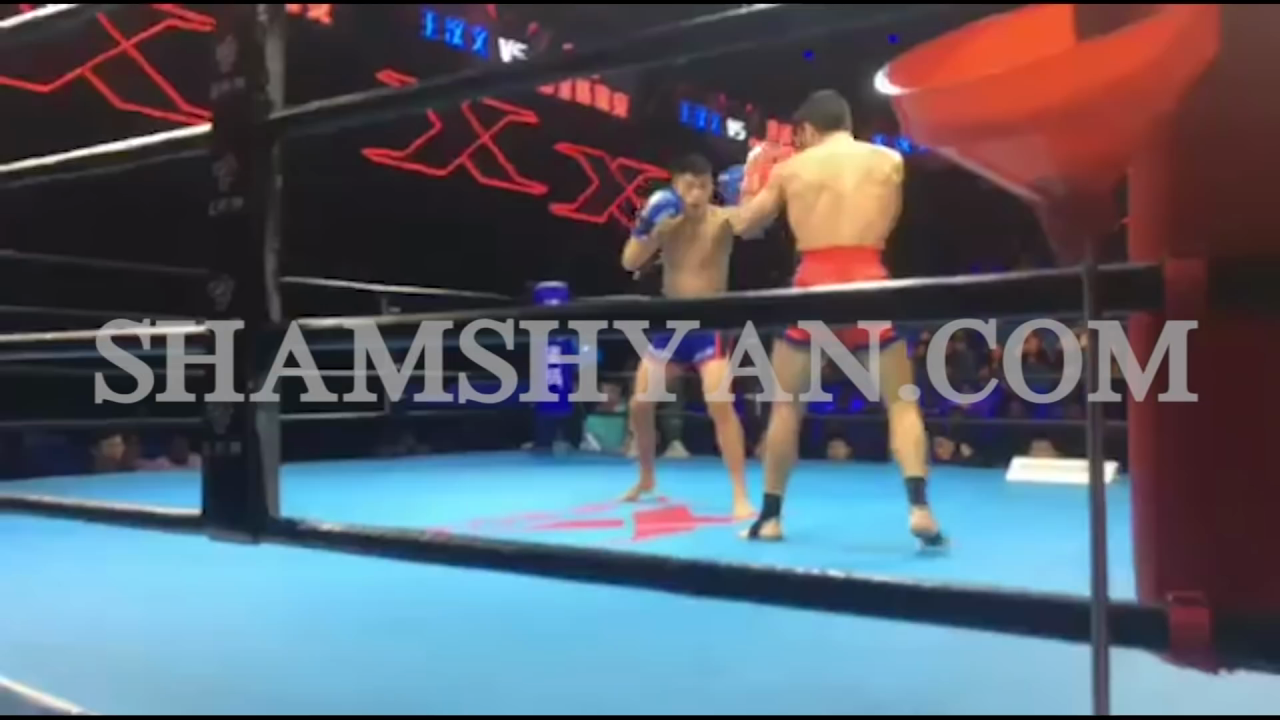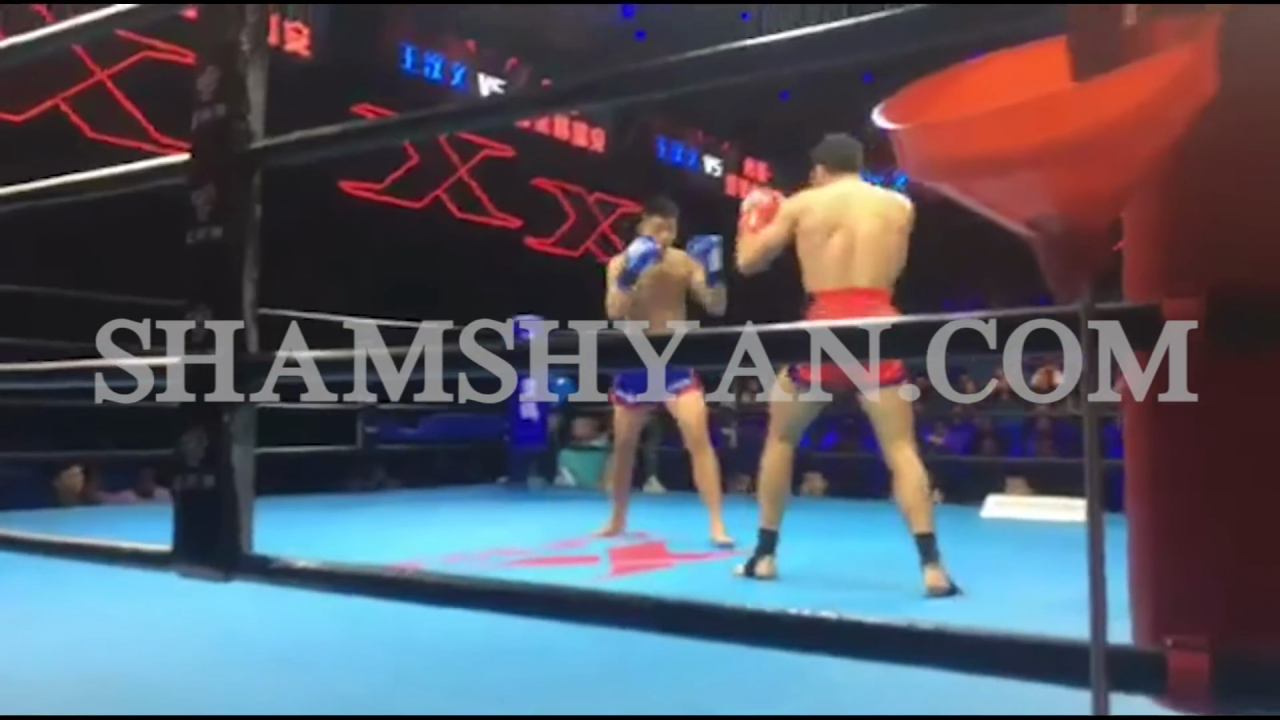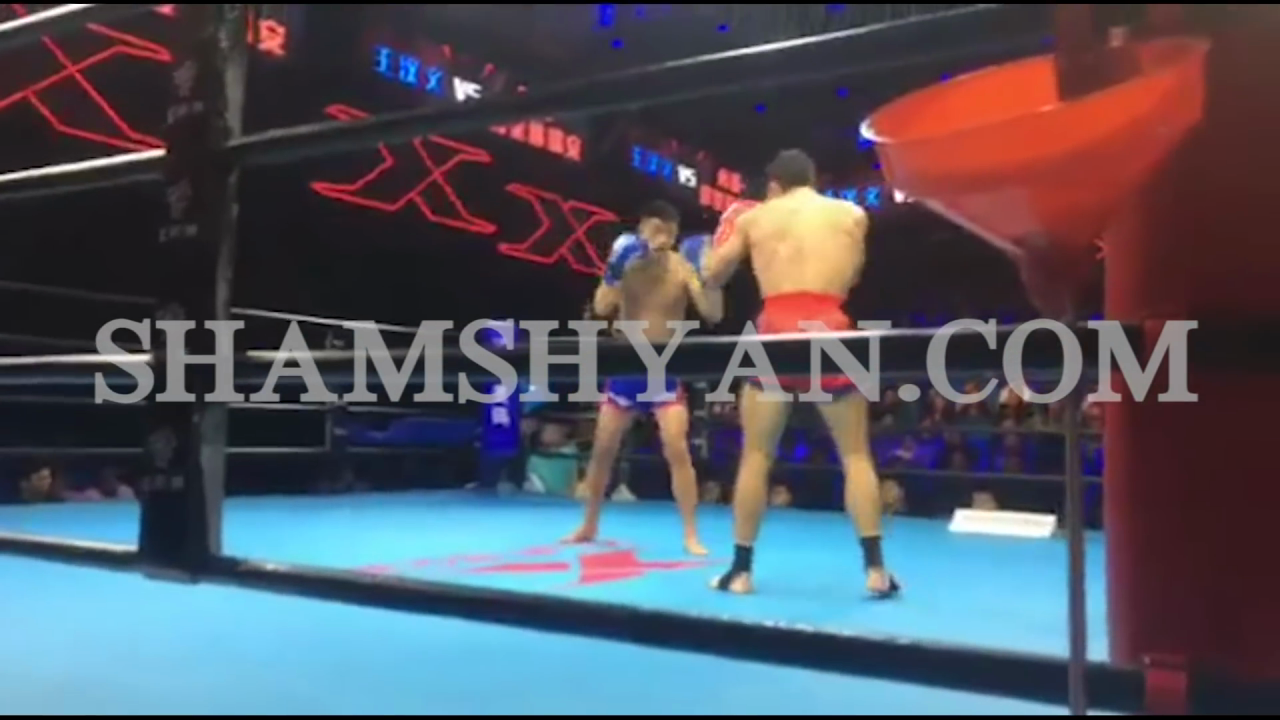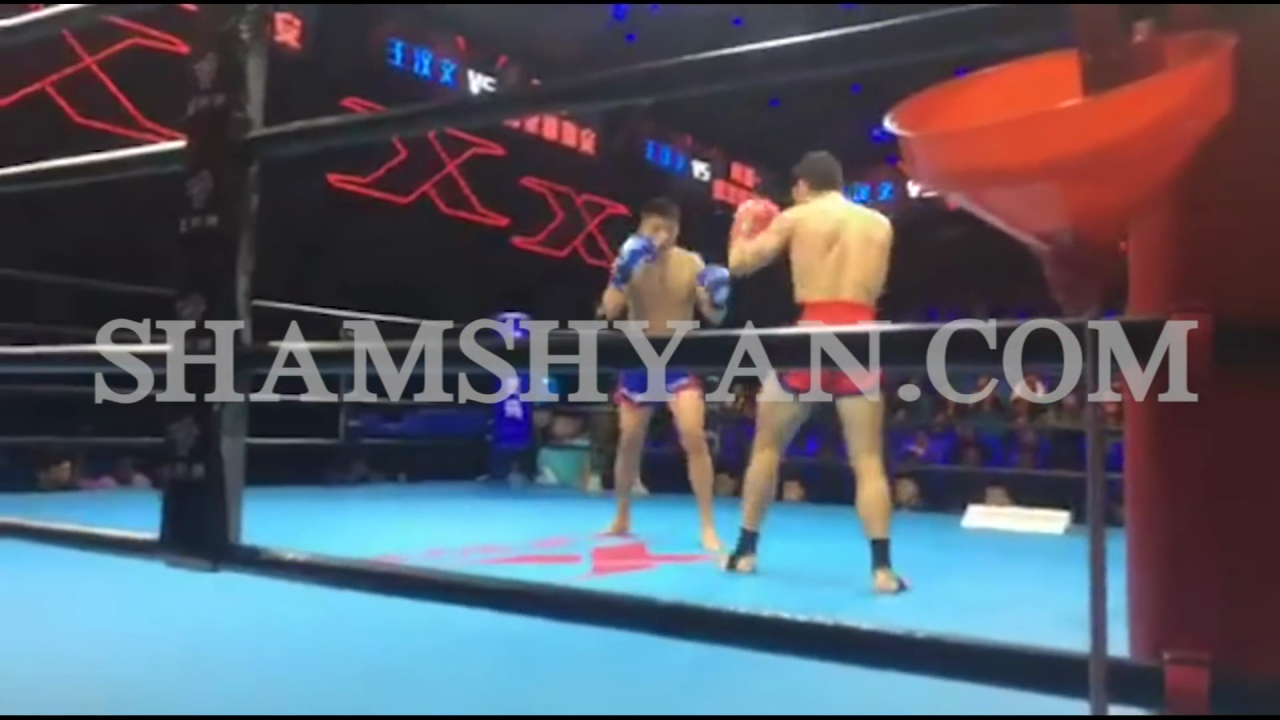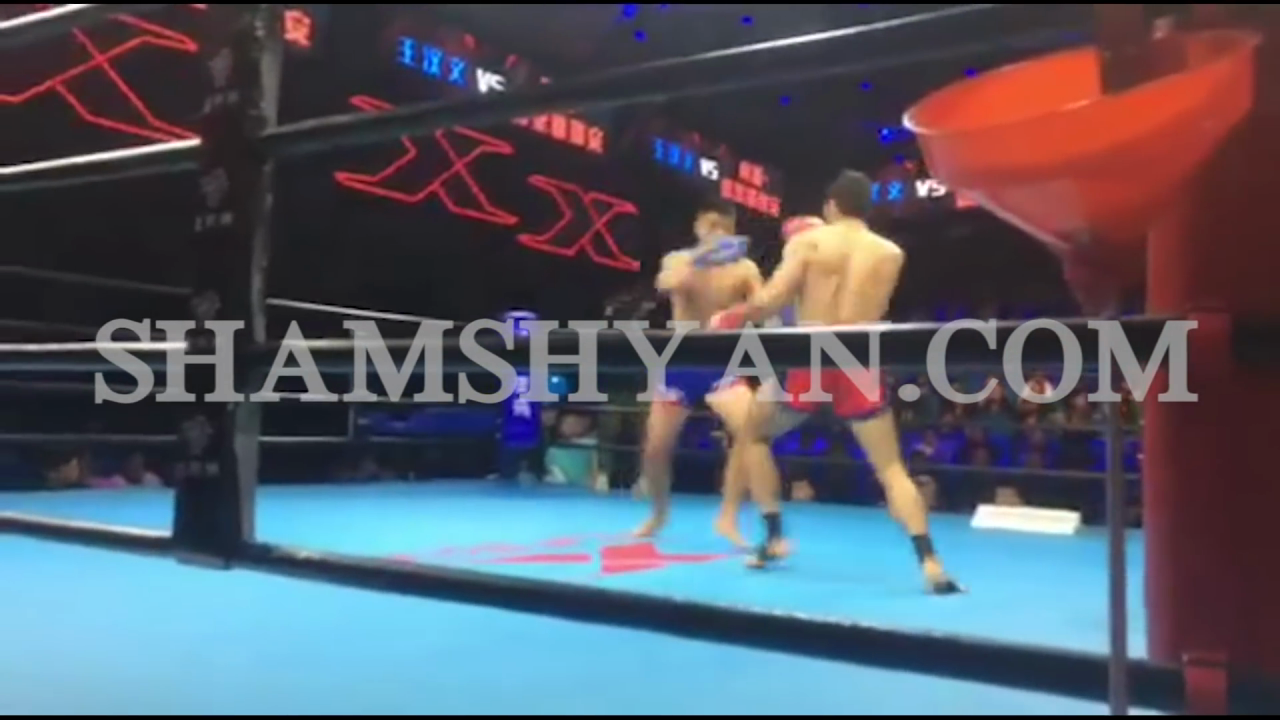
dt=0.4s
person 1, frame 1
left shoulder: (789, 167)
right shoulder: (889, 162)
left elbow: (744, 225)
left wrist: (753, 185)
left hip: (814, 287)
right hip: (868, 286)
left knee: (786, 406)
right knee: (902, 403)
left ankle: (770, 516)
right ankle: (920, 508)
person 1, frame 2
left shoulder: (800, 205)
right shoulder: (900, 207)
left elbow: (748, 262)
left wrist: (750, 225)
left knee: (780, 439)
right knee: (901, 451)
left ankle: (765, 554)
right ankle: (932, 566)
person 1, frame 3
left shoulder: (754, 217)
right shoulder: (852, 215)
left elbow: (710, 275)
left wrist: (724, 238)
left hip: (775, 332)
right hip: (830, 332)
left knee: (756, 456)
right knee: (856, 456)
left ankle: (742, 569)
right ankle: (875, 568)
person 1, frame 4
left shoulder: (795, 219)
right shoulder: (881, 225)
left elbow: (738, 264)
left wrist: (743, 228)
left knee: (767, 447)
right knee: (868, 462)
left ankle: (746, 550)
right ankle: (883, 567)
person 1, frame 5
left shoulder: (813, 243)
right shoulder: (891, 255)
left elbow: (770, 300)
left wrist: (736, 315)
left hip: (812, 361)
right hip: (857, 366)
left knee: (752, 435)
right knee: (892, 471)
left ankle: (775, 536)
right ankle: (930, 561)
person 2, frame 1
left shoulder: (722, 219)
right shoulder: (664, 220)
right elbow: (630, 262)
right wrist: (647, 223)
left hip: (709, 326)
right hip: (669, 325)
left knee: (720, 406)
right knee: (639, 405)
left ankle: (741, 495)
right ankle: (646, 478)
person 2, frame 2
left shoulder: (685, 262)
right shoulder: (621, 263)
left elbow: (716, 307)
right elbow: (614, 312)
left wrist: (714, 273)
right wrist: (630, 274)
left hip: (675, 364)
right hip: (635, 364)
left knee: (698, 437)
right knee: (623, 445)
left ankle: (717, 523)
right ankle: (618, 519)
person 2, frame 3
left shoulder: (684, 268)
right shoulder: (626, 262)
left elbow: (714, 314)
right elbow: (600, 308)
right wrist: (614, 269)
left hip: (665, 371)
left knee: (677, 450)
right knee: (603, 449)
left ankle: (691, 536)
right ankle: (589, 524)
person 2, frame 4
left shoulder: (691, 263)
right shoulder: (631, 261)
left elbow: (715, 317)
right elbow: (609, 310)
left wrist: (718, 296)
right wrist: (622, 273)
left hip: (678, 363)
right hip: (639, 363)
left knee: (694, 438)
right knee: (629, 443)
left ankle: (707, 527)
right ankle: (622, 518)
person 2, frame 5
left shoulder: (743, 268)
right shoulder: (676, 260)
right elbow: (666, 285)
right wrist: (703, 258)
right hip: (680, 363)
right knee: (655, 450)
left ankle: (727, 520)
right ankle: (657, 516)
